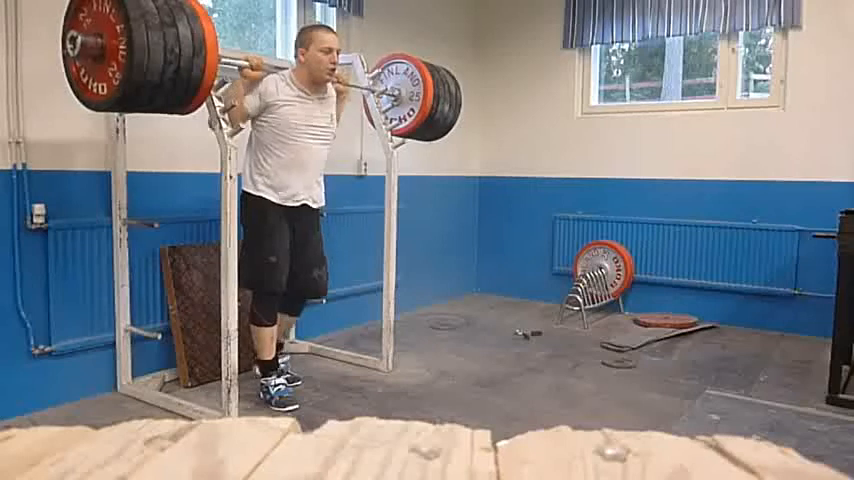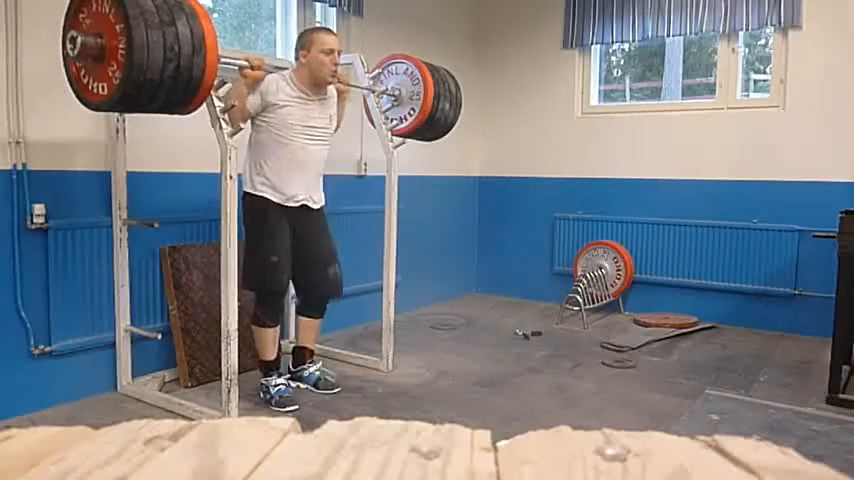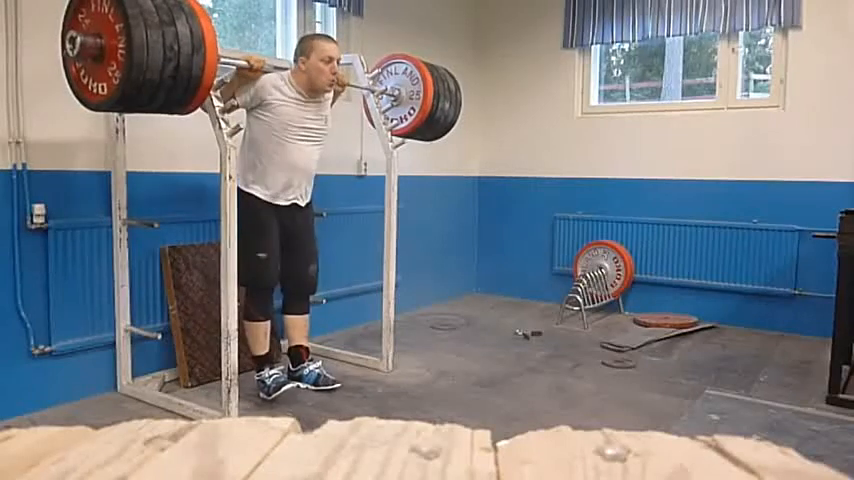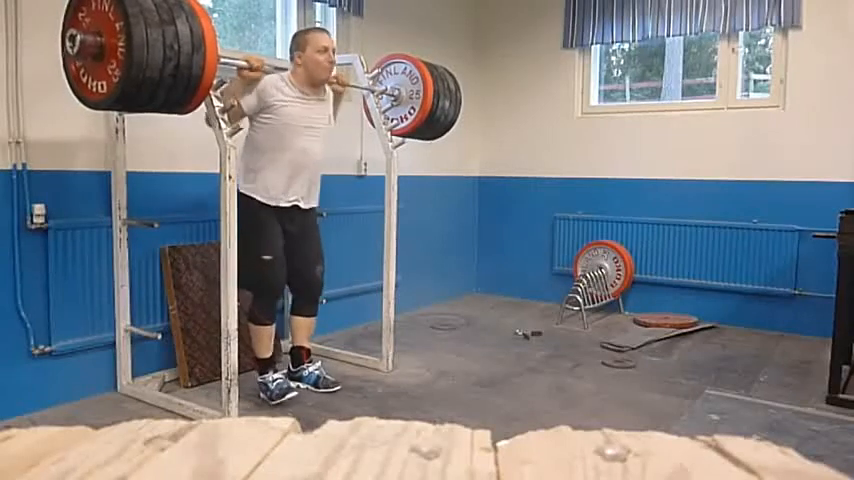
dt=0.4s
person 1, frame 1
left shoulder: (328, 94)
right shoulder: (270, 87)
left wrist: (341, 95)
right wrist: (244, 79)
left hip: (308, 205)
right hip: (267, 203)
left knee: (303, 288)
right knee: (268, 290)
left ankle: (273, 355)
right ankle: (269, 377)
person 1, frame 2
left shoulder: (329, 95)
right shoulder: (271, 87)
right wrist: (245, 80)
left hip: (310, 205)
right hip: (268, 204)
left knee: (323, 286)
right knee: (271, 292)
left ankle: (303, 364)
right ankle: (271, 377)
person 1, frame 3
left shoulder: (324, 97)
right shoulder: (267, 86)
left wrist: (338, 92)
right wrist: (241, 75)
left hip: (299, 203)
right hip: (259, 201)
left knee: (300, 285)
right knee: (261, 286)
left ankle: (301, 363)
right ankle: (265, 370)
person 1, frame 4
left shoulder: (324, 95)
right shoulder: (268, 88)
left wrist: (337, 95)
right wrist: (242, 79)
left hip: (303, 206)
right hip: (262, 204)
left knee: (310, 286)
right knee: (268, 288)
left ankle: (302, 364)
right ankle: (267, 374)
